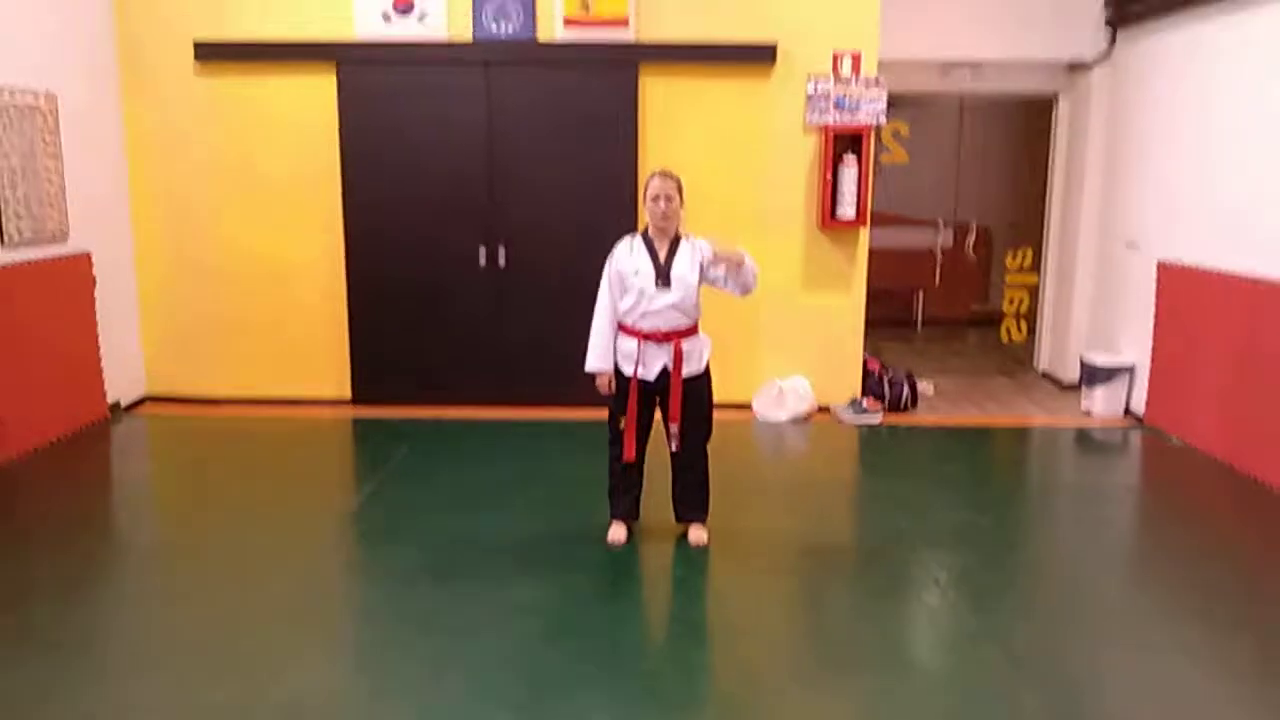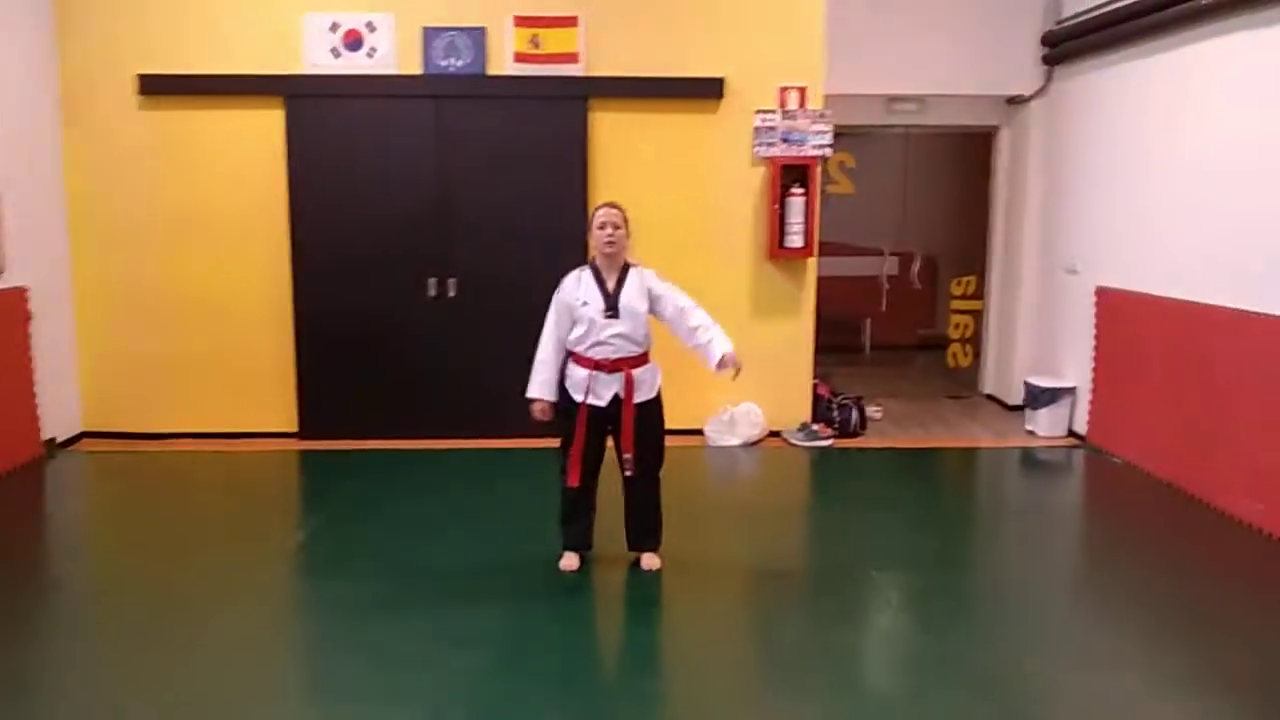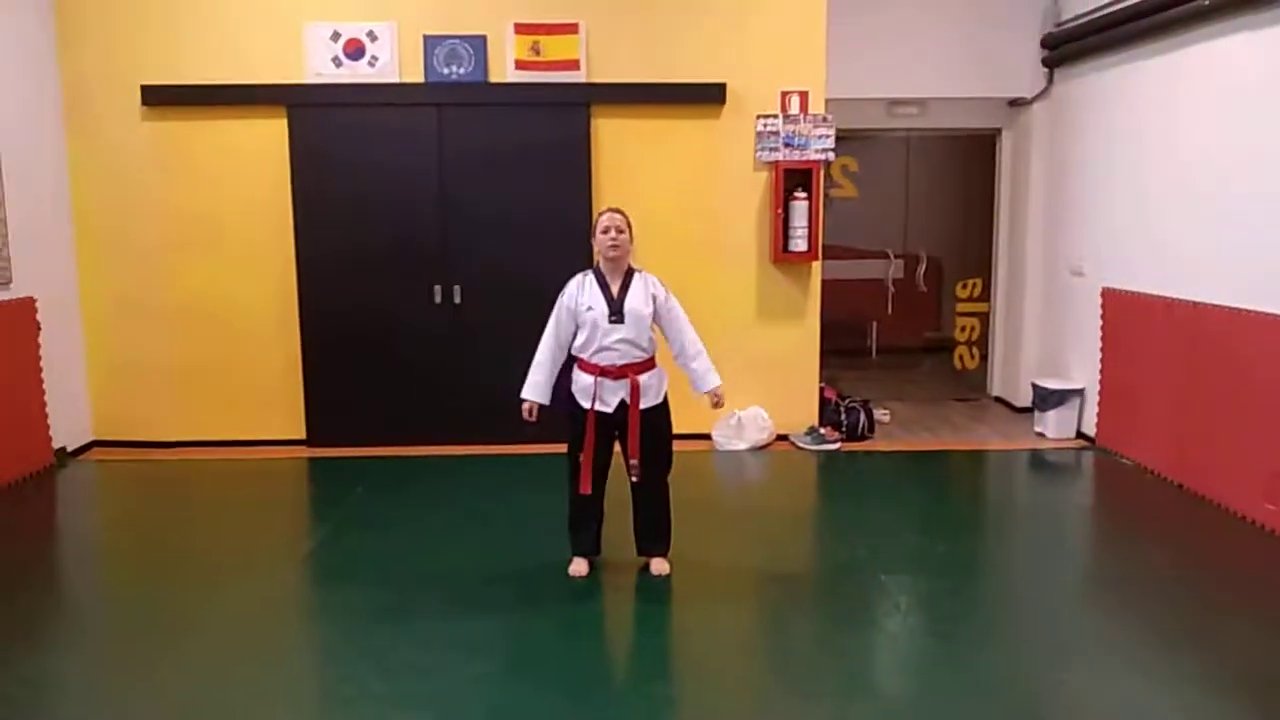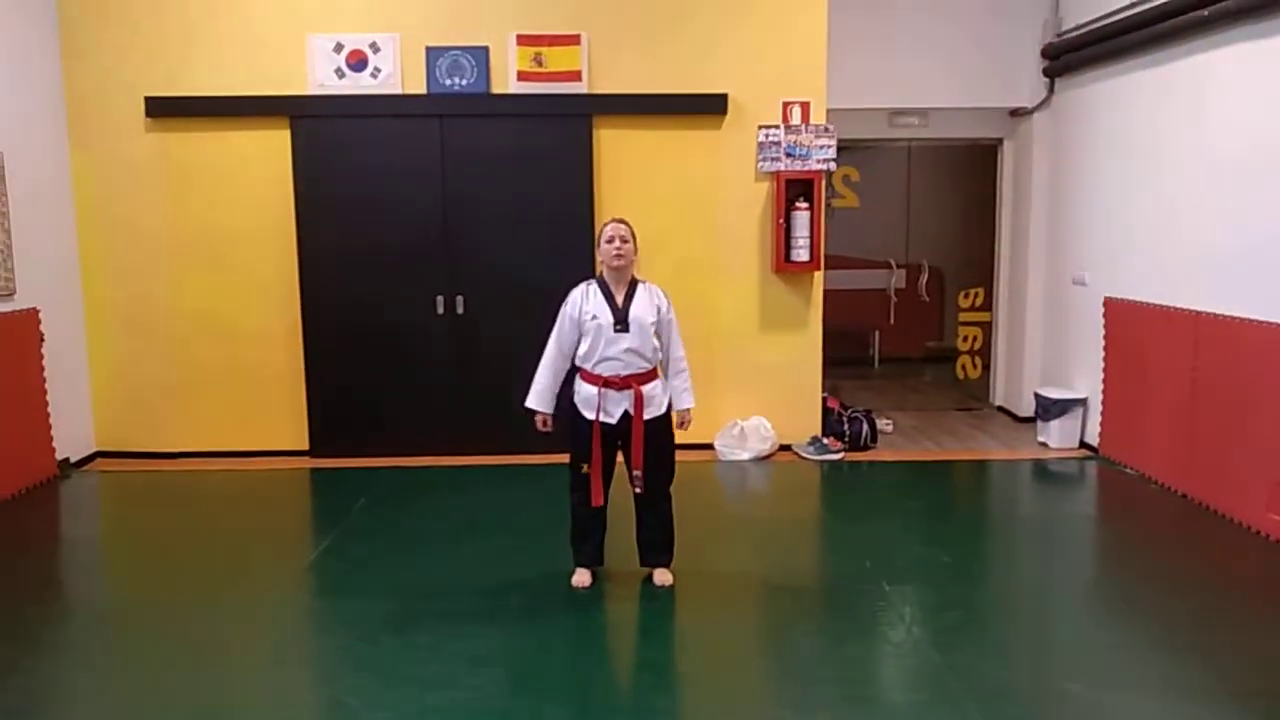
dt=0.2s
person 1, frame 1
left shoulder: (697, 250)
right shoulder: (624, 251)
left elbow: (743, 285)
right elbow: (605, 310)
left wrist: (736, 262)
right wrist: (602, 365)
left hip: (685, 359)
right hip: (634, 358)
left knee: (690, 443)
right knee: (627, 441)
left ankle: (693, 518)
right ankle: (621, 516)
person 1, frame 2
left shoulder: (646, 281)
right shoulder: (573, 284)
left elbow: (685, 314)
right elbow: (552, 340)
left wrist: (721, 349)
right wrist: (542, 392)
left hip: (636, 387)
right hip: (585, 387)
left knee: (642, 470)
right knee: (579, 469)
left ankle: (646, 545)
right ankle: (574, 545)
person 1, frame 3
left shoulder: (651, 286)
right shoulder: (578, 288)
left elbow: (681, 334)
right elbow: (553, 342)
left wrist: (708, 381)
right wrist: (535, 392)
left hip: (643, 392)
right hip: (593, 392)
left knee: (650, 476)
right knee: (586, 475)
left ankle: (655, 550)
right ankle: (582, 551)
person 1, frame 4
left shoulder: (654, 297)
right shoulder: (581, 297)
left elbow: (674, 353)
right elbow: (557, 352)
left wrist: (682, 401)
right wrist: (542, 402)
left hip: (646, 402)
right hip: (594, 402)
left knee: (653, 486)
right knee: (588, 486)
left ankle: (658, 561)
right ankle: (585, 562)
